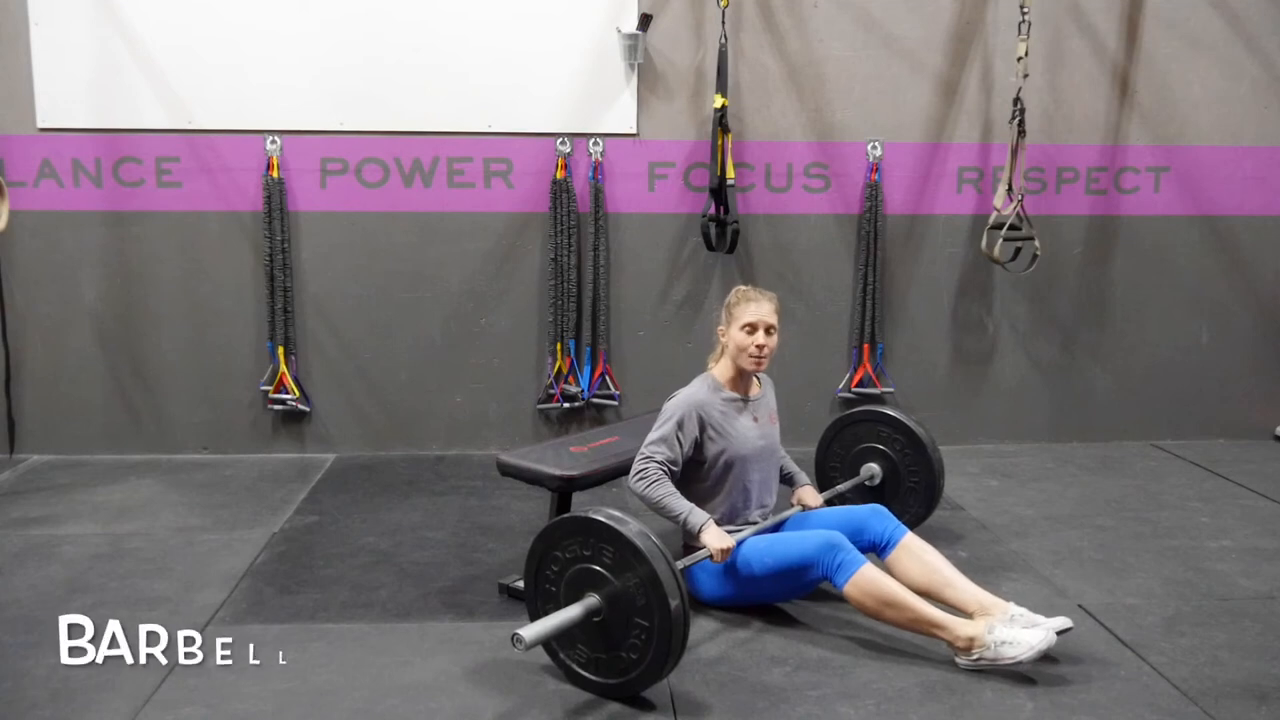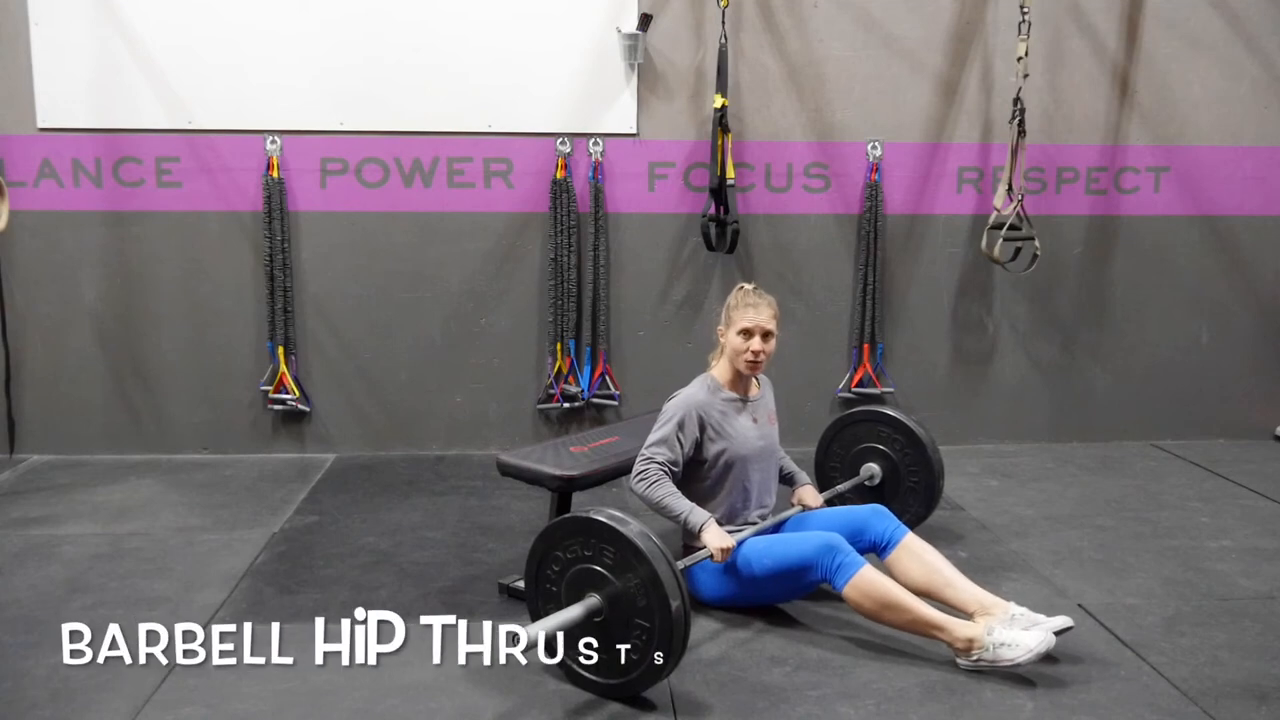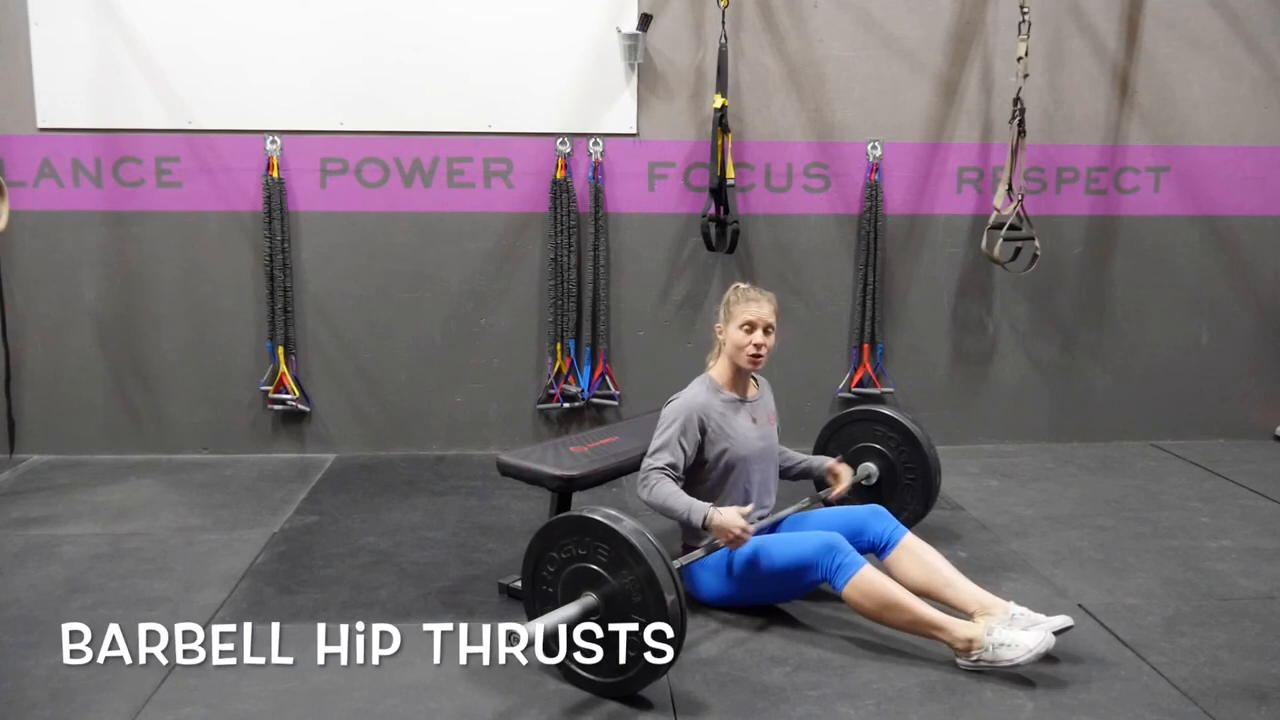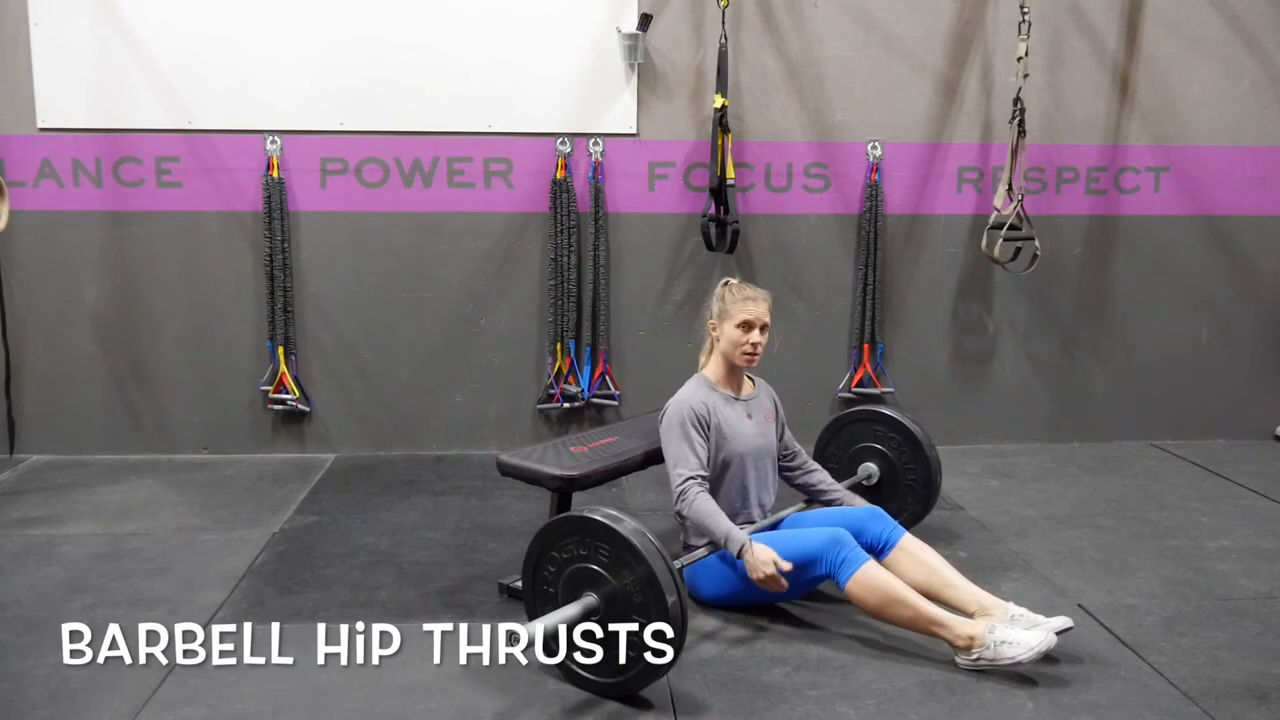
dt=0.5s
person 1, frame 1
left shoulder: (763, 387)
right shoulder: (693, 404)
right elbow: (645, 474)
left wrist: (800, 482)
right wrist: (703, 526)
left hip: (766, 534)
right hip: (718, 562)
left knee: (873, 519)
right knee: (829, 547)
left ankle: (992, 611)
right ankle: (965, 637)
person 1, frame 2
left shoulder: (762, 388)
right shoulder: (692, 405)
right elbow: (646, 476)
left wrist: (800, 481)
right wrist: (703, 524)
left hip: (765, 534)
right hip: (717, 562)
left knee: (874, 519)
right knee: (828, 549)
left ankle: (993, 612)
right ankle: (966, 638)
person 1, frame 3
left shoulder: (760, 390)
right shoulder: (691, 406)
right elbow: (653, 482)
left wrist: (825, 466)
right wrist: (709, 517)
left hip: (764, 535)
right hip: (715, 561)
left knee: (872, 519)
right knee: (828, 549)
left ankle: (993, 612)
right ankle: (965, 639)
person 1, frame 4
left shoulder: (762, 393)
right shoulder: (689, 406)
left elbow: (794, 463)
right elbow: (690, 493)
left wrist: (854, 504)
right wrist: (744, 548)
left hip: (766, 535)
right hip: (716, 560)
left knee: (872, 521)
right knee: (833, 544)
left ankle: (993, 612)
right ankle: (968, 637)
